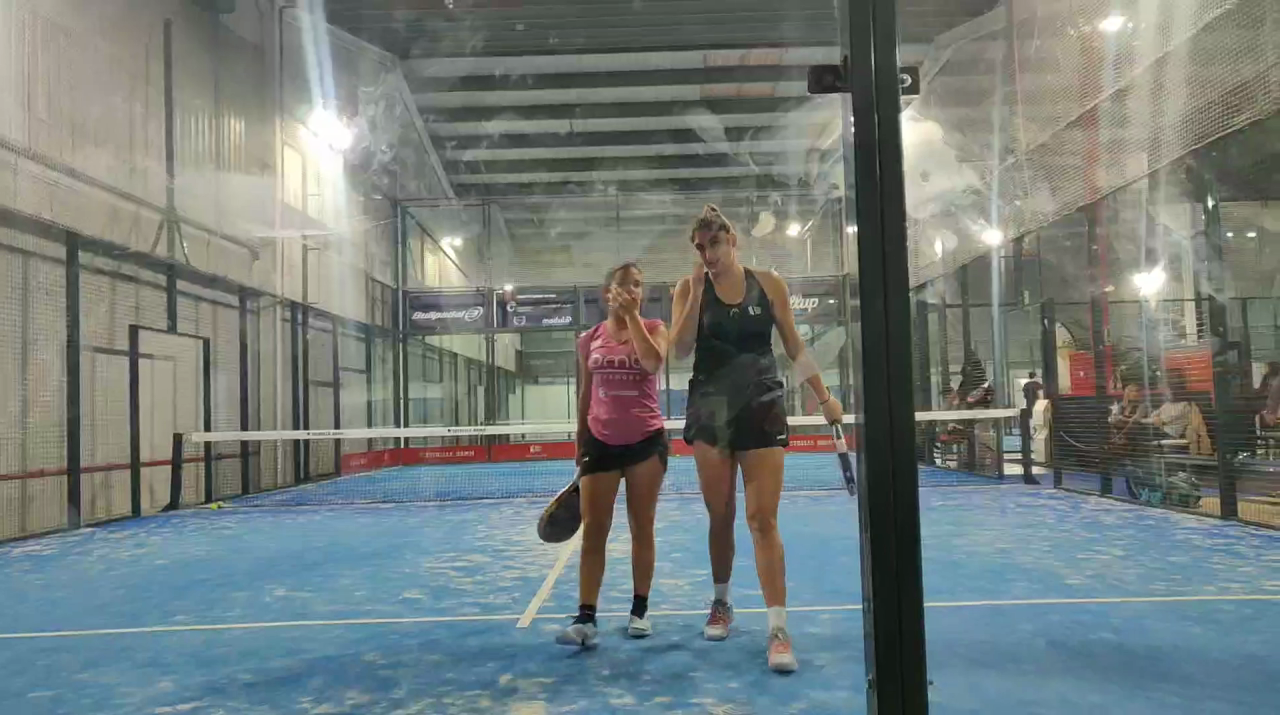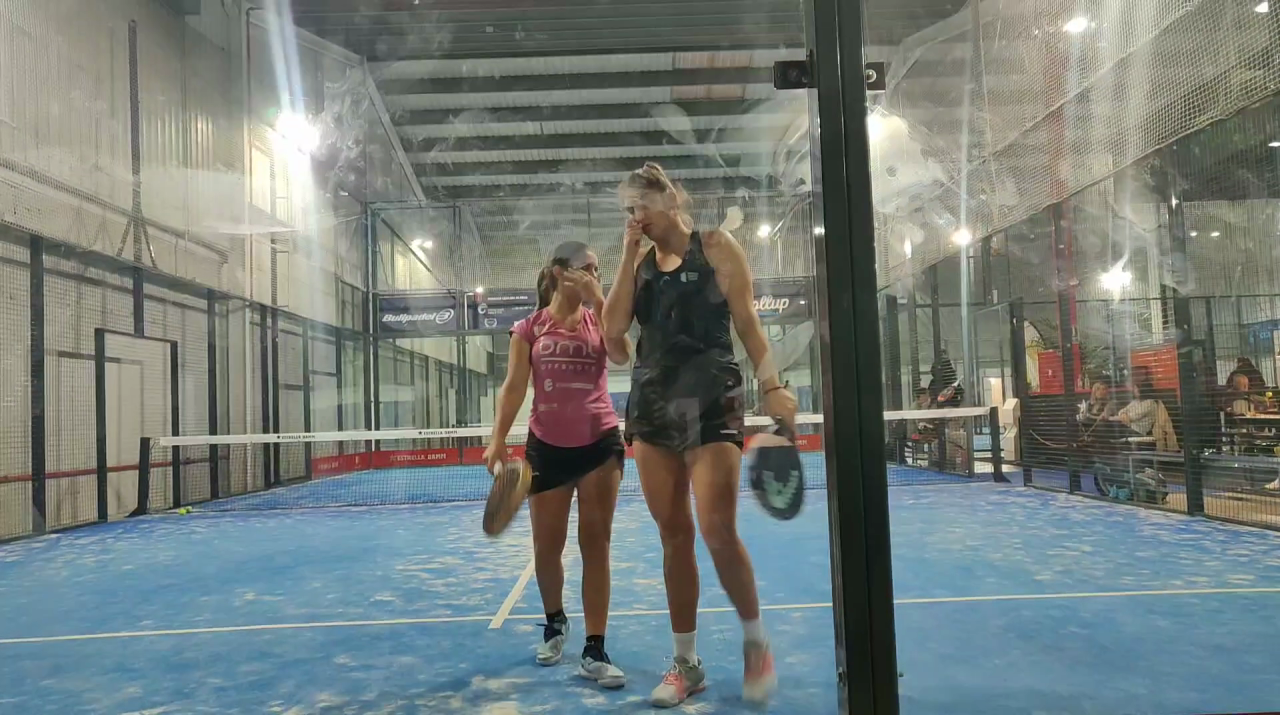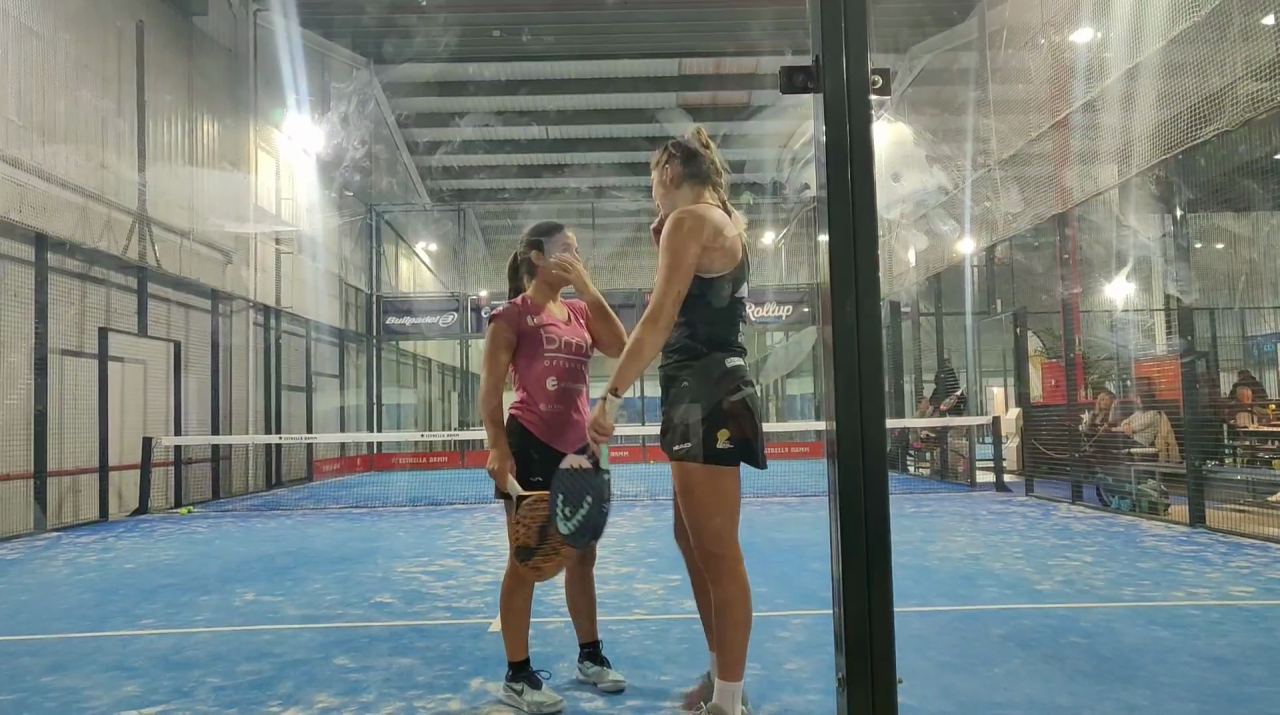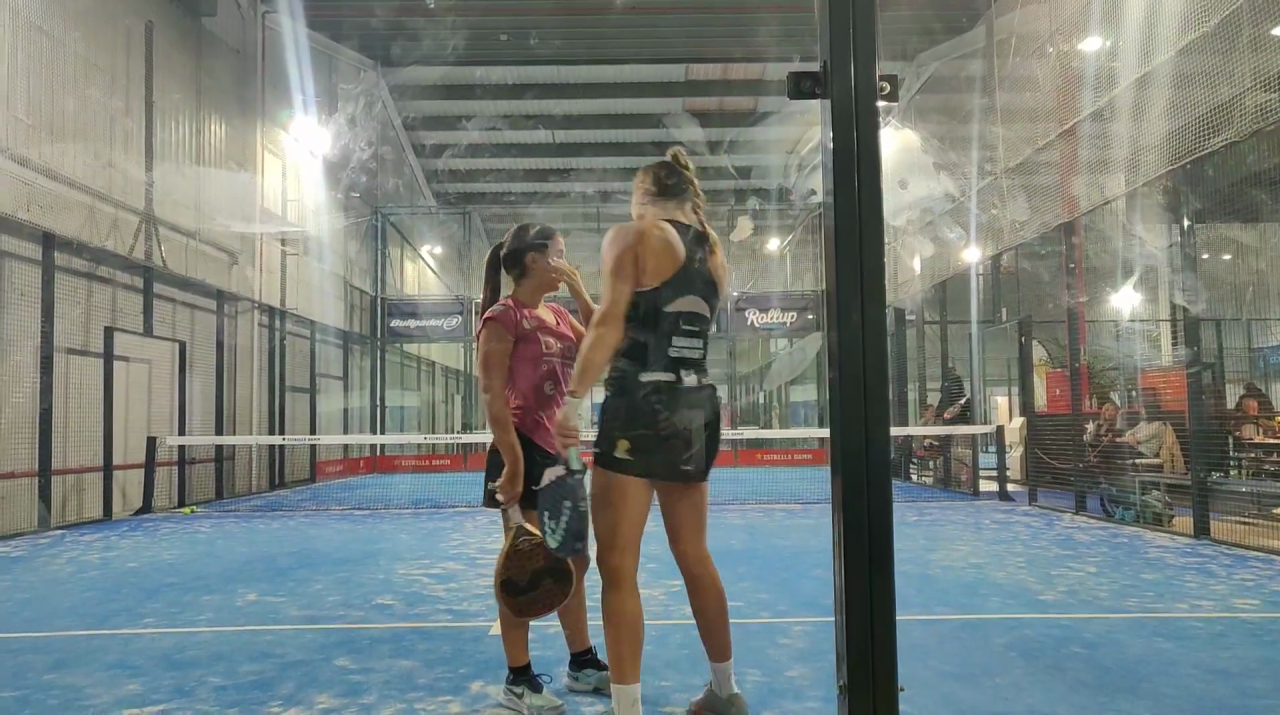
dt=1s
person 1, frame 1
left shoulder: (768, 283)
right shoulder: (688, 288)
left elbow: (794, 345)
right elbow: (680, 350)
left wrist: (823, 395)
right wrist: (696, 294)
left hip: (762, 405)
right hip: (710, 408)
left knee: (763, 518)
right knee: (720, 515)
left ankle: (777, 632)
right ankle: (721, 601)
person 1, frame 2
left shoulder: (717, 247)
right shoulder: (638, 261)
left elbow: (747, 319)
right elbow: (613, 327)
left wrist: (770, 385)
right wrist: (629, 255)
left hip: (711, 398)
right hip: (651, 401)
left knee: (718, 531)
right knee: (674, 535)
left ankle: (754, 639)
right ankle: (686, 662)
person 1, frame 3
left shoulder: (689, 220)
right shoulder: (721, 222)
left elbow: (660, 319)
left wrist: (611, 396)
left hip: (706, 398)
right hip: (702, 399)
left knee: (717, 555)
right knee: (695, 547)
person 1, frame 4
left shoulder: (629, 236)
right shoulder: (712, 250)
left elbow: (609, 324)
left wrist: (572, 399)
left hip: (639, 409)
right hip: (694, 409)
left knee: (618, 566)
right knee: (693, 555)
person 2, frame 1
left shoulder: (652, 328)
right shoulder: (589, 339)
left elbow: (653, 363)
right elbow: (585, 395)
left wrist: (632, 316)
right wrist: (579, 443)
left hip: (645, 440)
right hip: (600, 441)
left knee: (642, 527)
right knee: (593, 528)
left ankle: (639, 609)
right ankle: (586, 617)
person 2, frame 2
left shoulder: (598, 319)
right shoulder: (529, 328)
left elbow: (622, 355)
right elbow: (514, 386)
left wrist: (597, 299)
right wrist: (497, 440)
left hip: (600, 443)
right hip: (547, 446)
left knee: (596, 545)
right knee: (547, 548)
left ankle: (595, 651)
right ankle: (555, 623)
person 2, frame 3
left shoulder: (580, 311)
right shoulder: (512, 315)
left elbow: (618, 348)
right elbow: (491, 387)
left wrist: (588, 288)
right wrist: (498, 447)
left hip: (577, 447)
right hip: (532, 446)
left knee: (582, 558)
left ankle: (590, 657)
right ankle: (517, 675)
person 2, frame 4
left shoulder: (558, 315)
right shoulder: (503, 317)
right elbow: (493, 396)
left wrist: (582, 295)
right wrist: (512, 463)
left hip: (563, 453)
right hip: (528, 453)
left knee: (573, 562)
left ankle: (582, 663)
